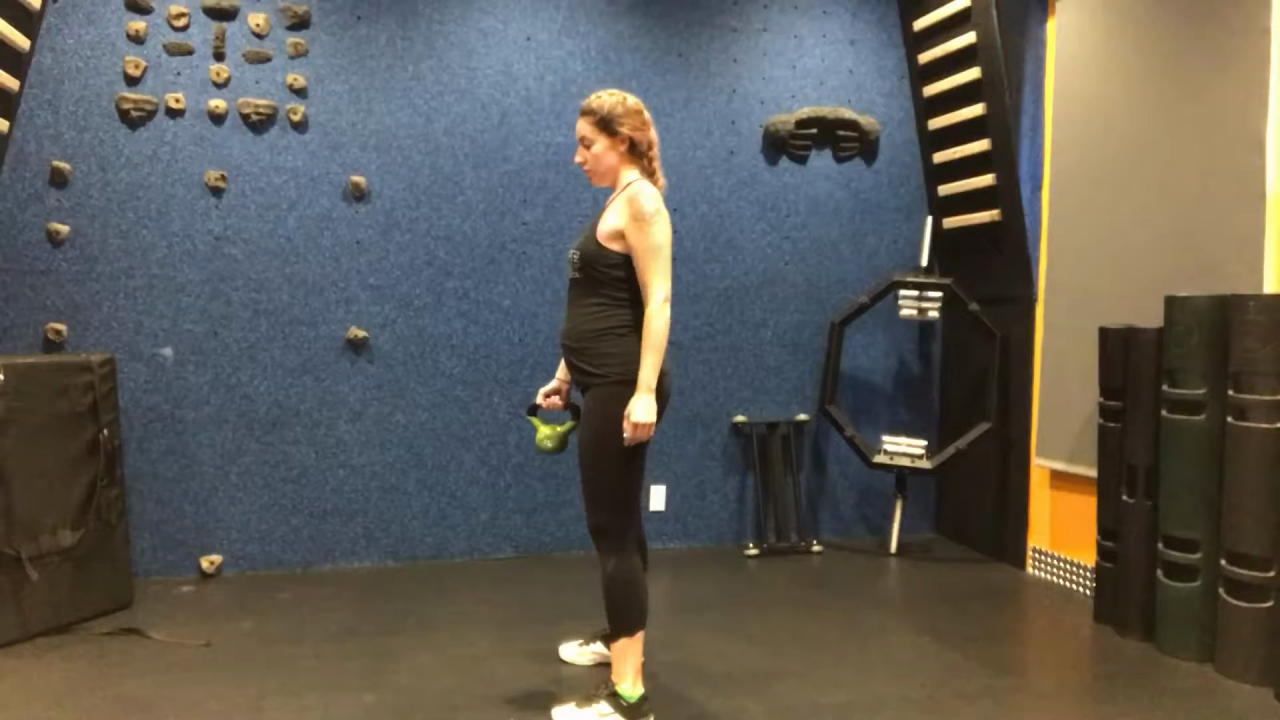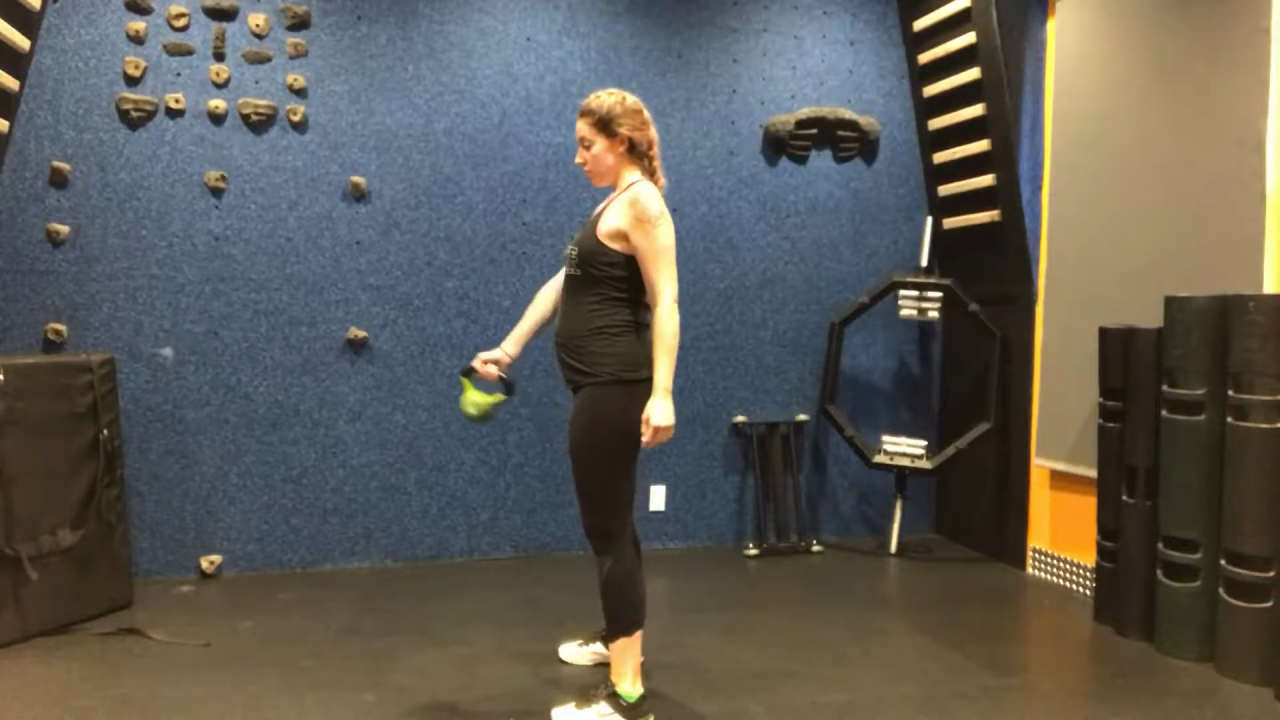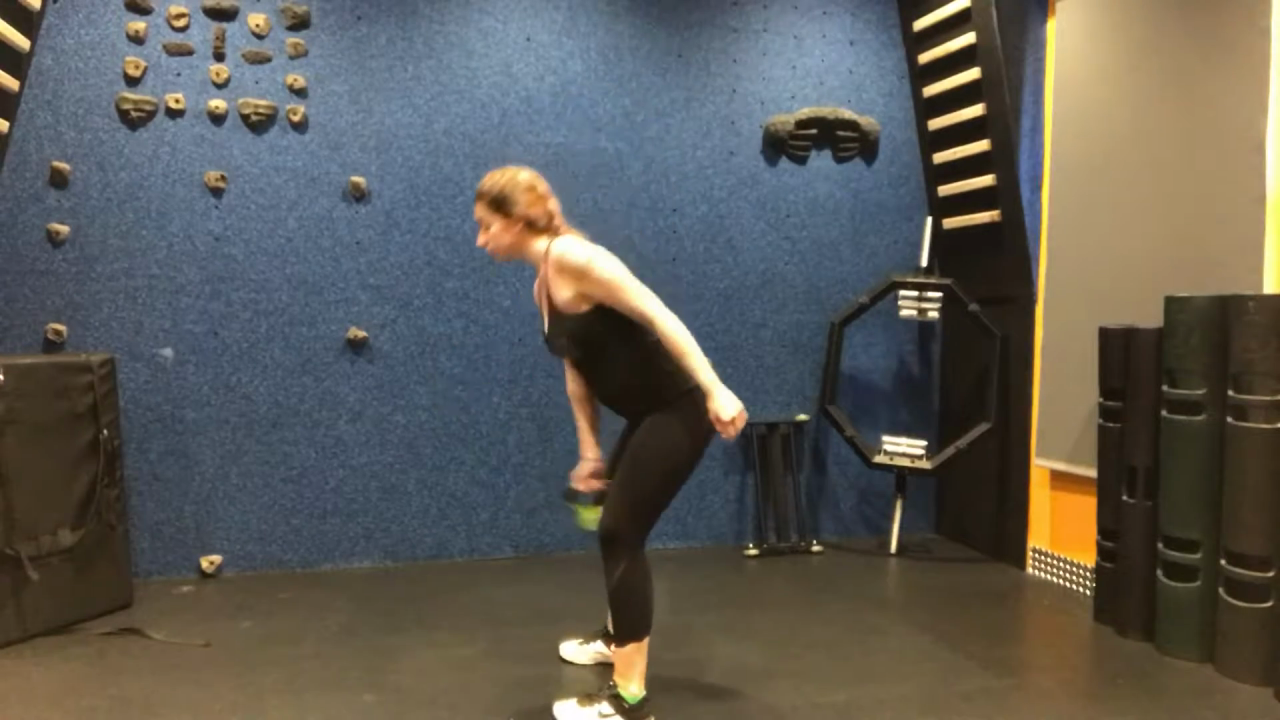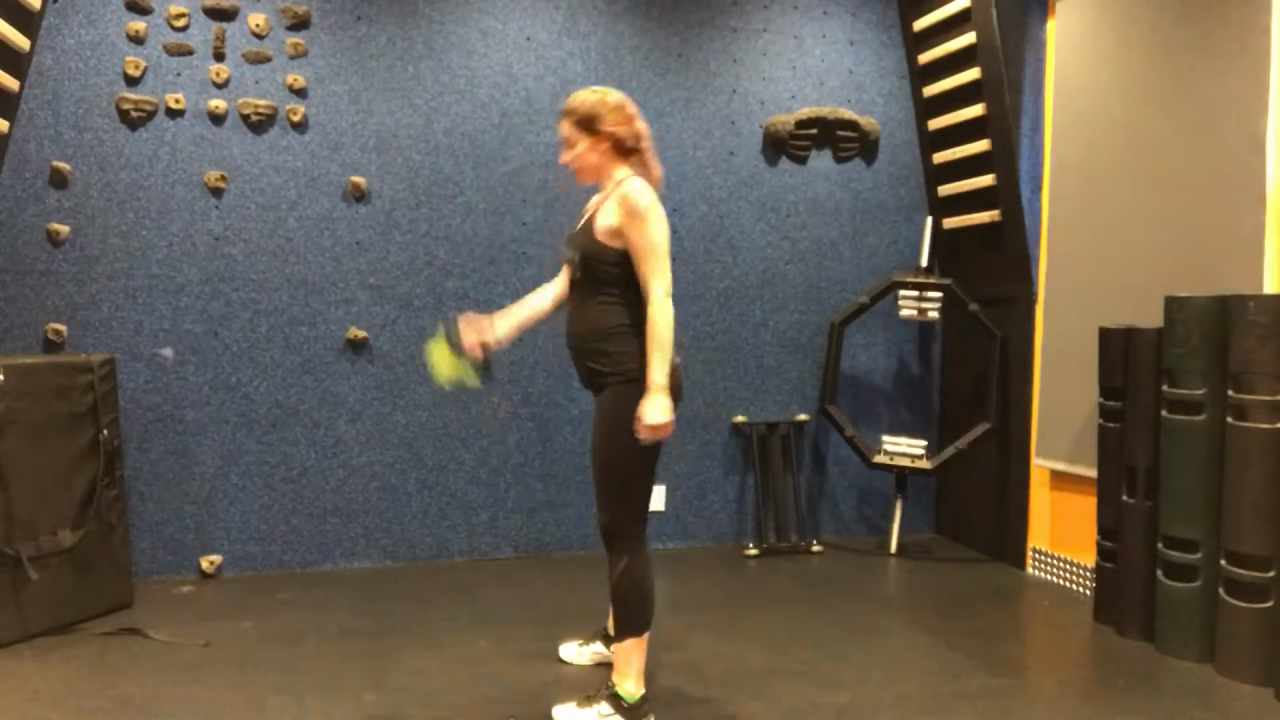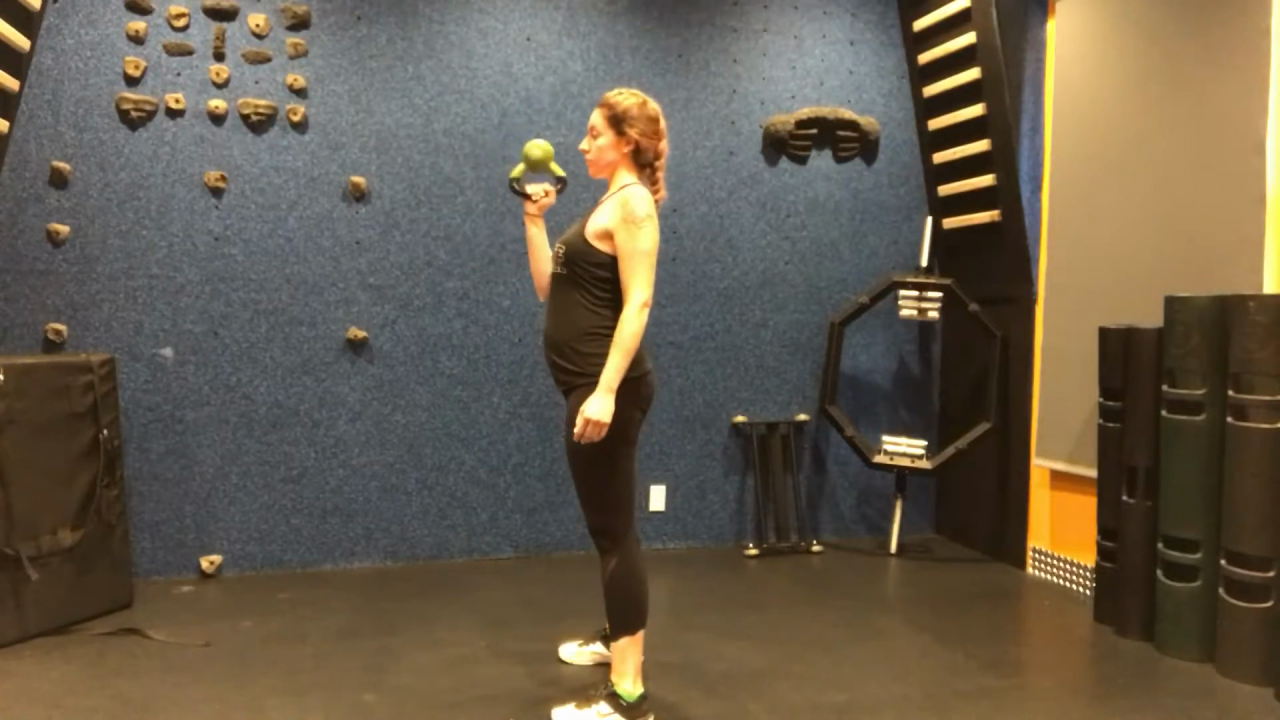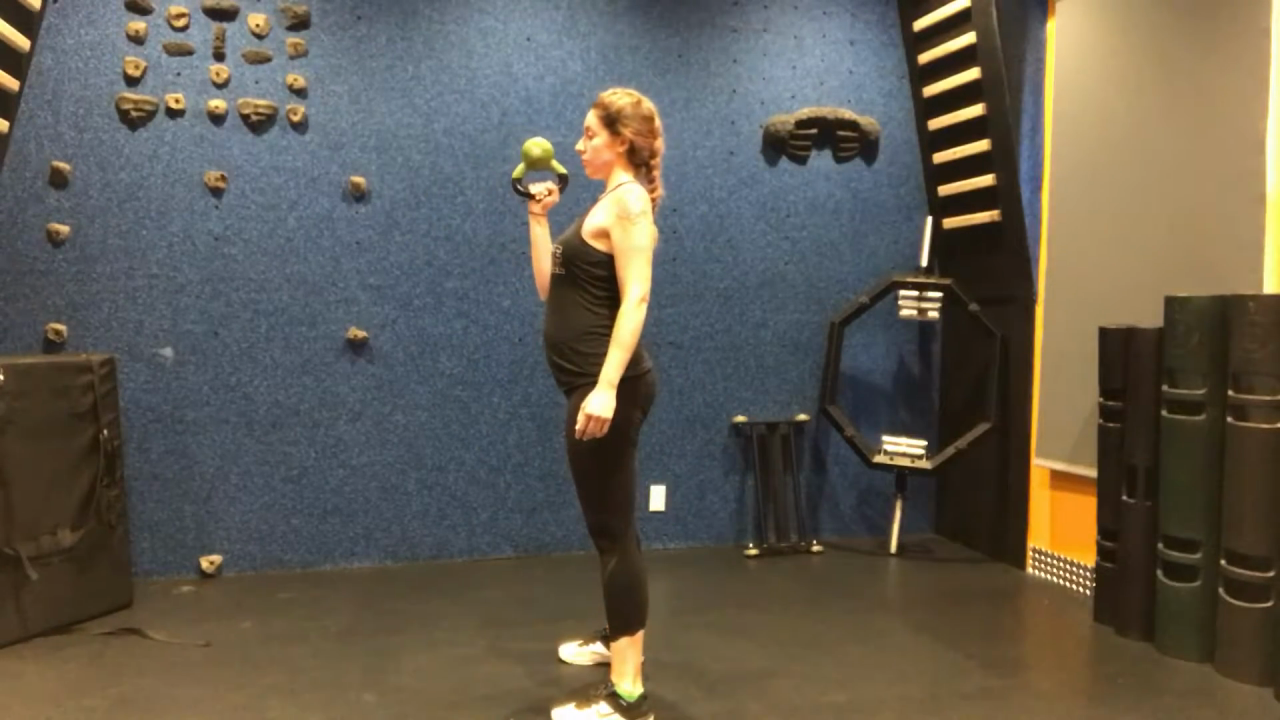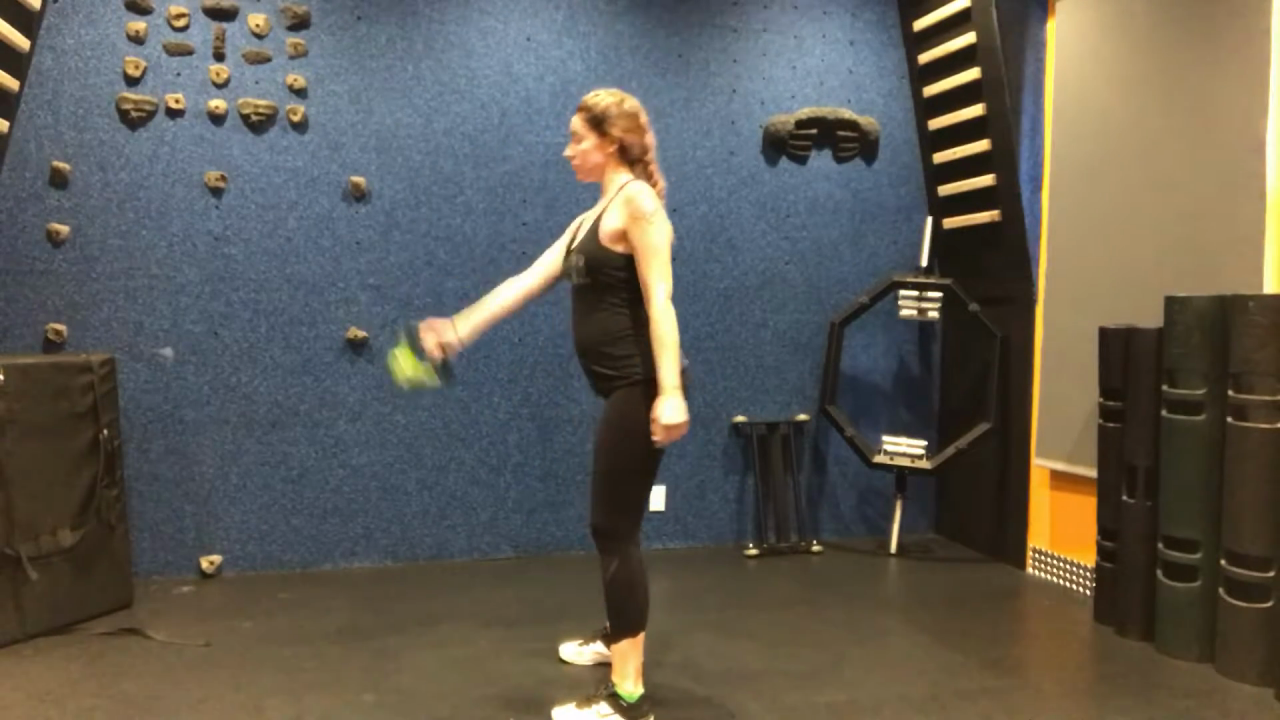
dt=0.7s
person 1, frame 1
left shoulder: (642, 201)
right shoulder: (616, 202)
left elbow: (657, 302)
left wrist: (647, 393)
right wrist: (564, 376)
left hip: (623, 387)
right hip: (600, 383)
left knee: (614, 529)
right knee: (613, 521)
right ankle: (618, 637)
person 1, frame 2
left shoulder: (642, 202)
right shoulder: (610, 204)
left elbow: (666, 302)
right elbow: (563, 284)
left wrist: (661, 394)
right wrist: (510, 348)
left hip: (616, 388)
right hip: (596, 385)
left knee: (607, 529)
right knee: (609, 523)
right ankle: (618, 634)
person 1, frame 3
left shoulder: (571, 259)
right shoulder: (543, 282)
left elbow: (658, 317)
right elbow: (579, 371)
left wrist: (714, 391)
right wrist: (590, 450)
left hip: (681, 406)
right hip: (650, 409)
left knee: (622, 529)
right knee: (611, 515)
right ankle: (617, 634)
person 1, frame 4
left shoulder: (634, 197)
right shoulder: (600, 202)
left elbow: (659, 297)
right elbow: (566, 284)
left wrist: (658, 391)
right wrist: (498, 327)
left hip: (635, 385)
right hip: (613, 384)
left knee: (622, 527)
right knee: (614, 519)
right ankle: (617, 633)
person 1, frame 5
left shoulder: (632, 203)
right shoulder: (607, 204)
left elbow: (638, 304)
right elbow: (549, 288)
left wrist: (606, 392)
right wrist: (534, 220)
left hip: (607, 387)
right hip: (589, 383)
left knee: (613, 529)
right knee: (607, 523)
right ankle: (618, 635)
person 1, frame 6
left shoulder: (628, 200)
right shoulder: (604, 204)
left elbow: (635, 300)
right elbow: (550, 288)
left wrist: (607, 388)
right wrist: (537, 217)
left hip: (609, 386)
right hip: (590, 384)
left knee: (612, 528)
right knee: (608, 522)
right ankle: (619, 635)
person 1, frame 7
left shoulder: (638, 201)
right shoulder: (595, 215)
left elbow: (660, 300)
right elbow: (531, 281)
left wrist: (671, 393)
right wrist: (459, 327)
left hip: (642, 391)
right hip: (619, 389)
left knee: (612, 529)
right knee: (608, 520)
right ankle: (611, 633)
